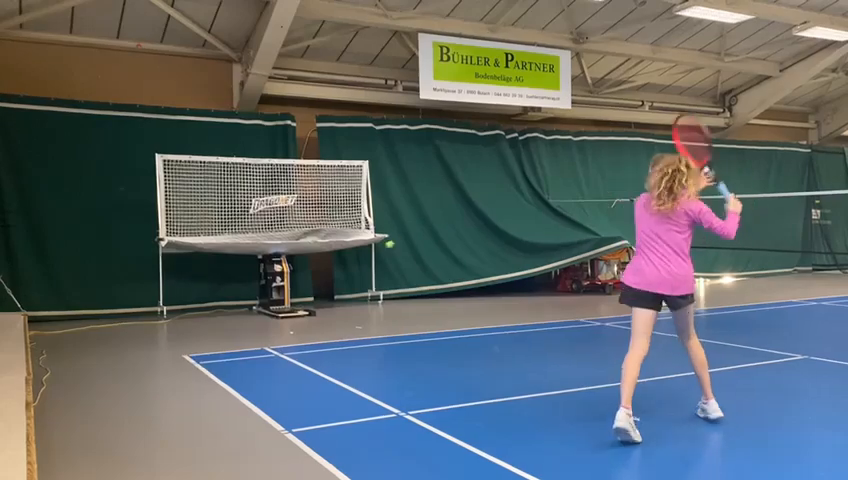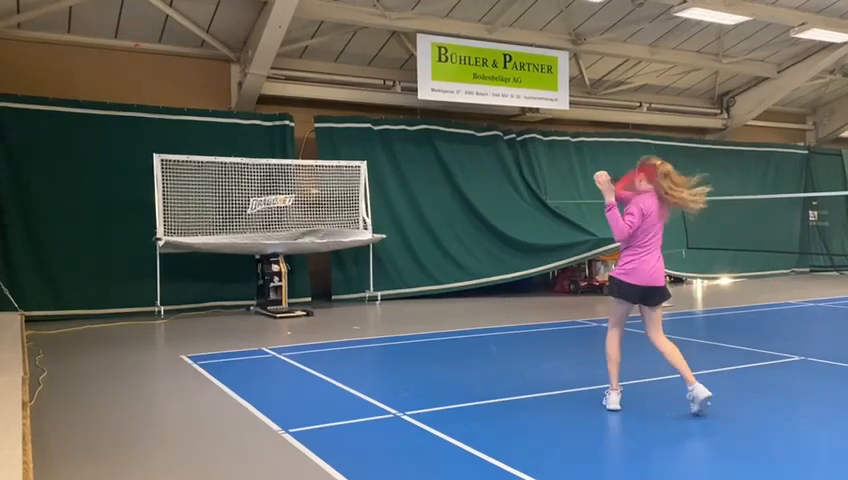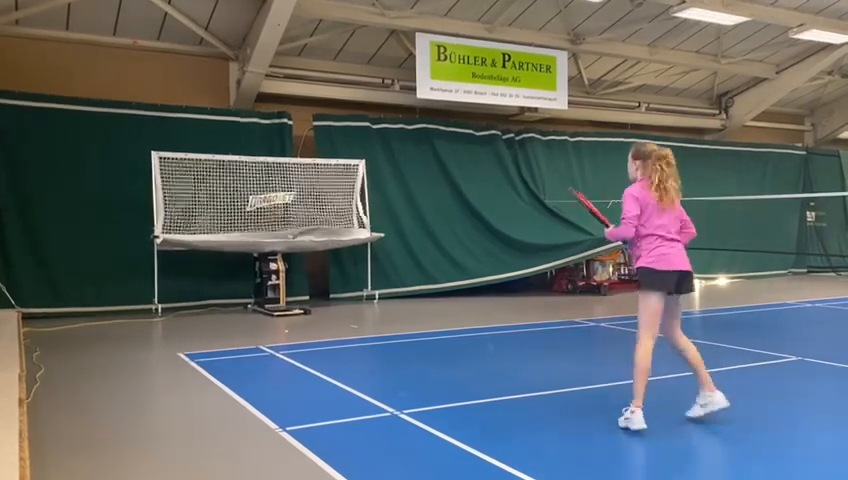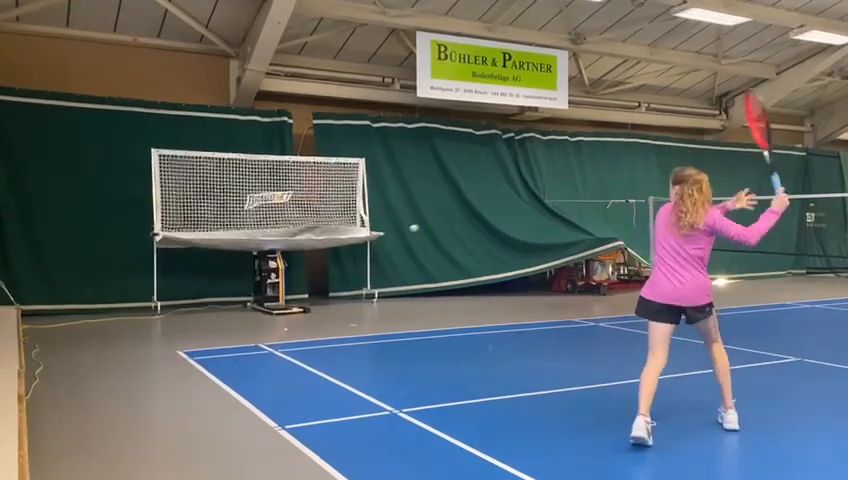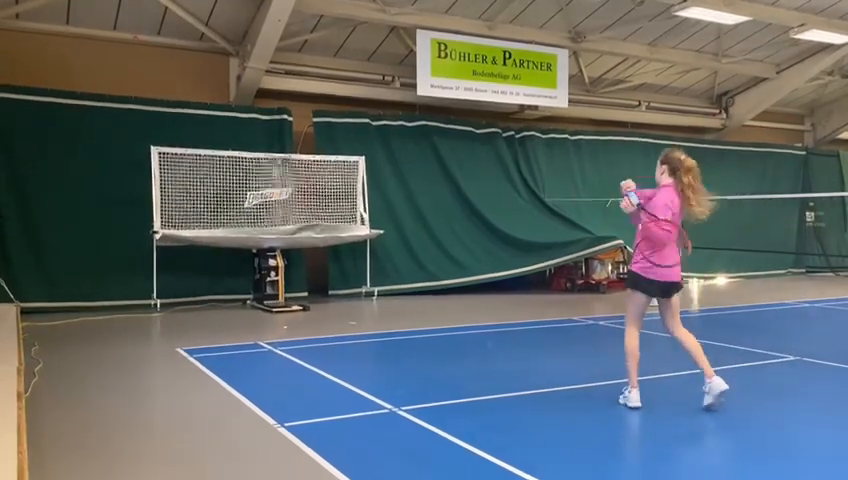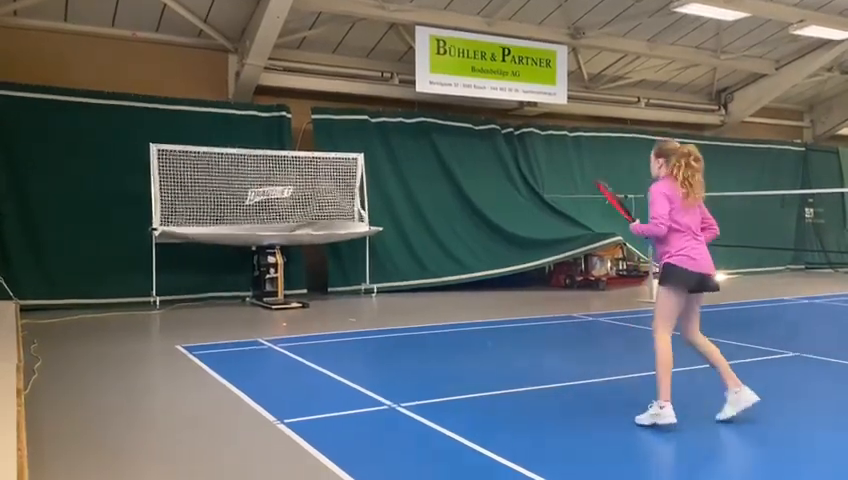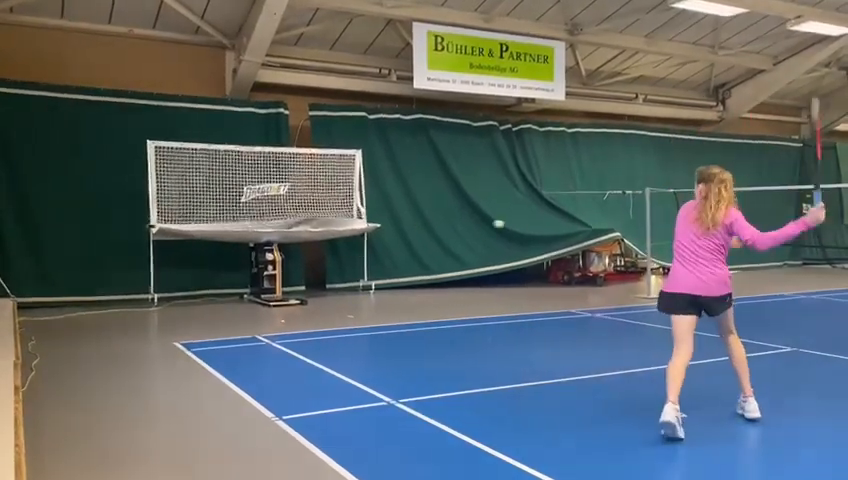
dt=0.7s
person 1, frame 1
left shoulder: (642, 202)
right shoulder: (691, 205)
right elbow: (727, 232)
right wrist: (733, 211)
left hip: (641, 282)
right hip: (678, 283)
left knee: (638, 350)
right knee: (689, 338)
left ankle: (625, 413)
right ankle: (709, 401)
person 1, frame 2
left shoulder: (640, 203)
right shoulder: (657, 200)
left elbow: (621, 234)
right elbow: (624, 195)
left wrist: (609, 202)
right wrist: (608, 185)
left hip: (629, 275)
right hip: (654, 277)
left knee: (615, 331)
right knee: (657, 337)
left ankle: (614, 393)
right ankle: (694, 386)
person 1, frame 3
left shoulder: (633, 192)
right shoulder: (667, 193)
left elbow: (628, 230)
right elbow: (689, 231)
left wrist: (610, 233)
left hip: (654, 267)
right hip: (680, 266)
left knee: (646, 338)
right knee: (674, 334)
left ankle: (635, 410)
right ankle: (709, 393)
person 1, frame 4
left shoulder: (663, 213)
right shoulder: (709, 216)
right elbow: (748, 238)
left wrist: (728, 206)
right wrist: (775, 209)
left hip: (659, 294)
right hip: (695, 294)
left knee: (655, 360)
right knee: (714, 344)
left ankle: (642, 419)
right ankle: (728, 410)
person 1, frame 5
left shoulder: (666, 197)
right shoulder: (664, 193)
left elbow: (663, 238)
right elbow: (637, 203)
left wrist: (638, 214)
right wrist: (630, 191)
left hip: (647, 271)
right hip: (669, 273)
left knee: (632, 327)
right knee: (675, 327)
left ankle: (633, 391)
right ankle: (711, 379)
person 1, frame 6
left shoulder: (659, 188)
right shoulder: (690, 191)
left elbow: (659, 227)
right elbow: (711, 229)
left wrist: (636, 227)
left hip: (679, 265)
right hip: (700, 266)
left knee: (661, 333)
right knee: (692, 334)
left ankle: (663, 407)
right ankle: (738, 391)
person 1, frame 7
left shoulder: (685, 210)
right shoulder: (729, 214)
right elbow: (762, 243)
right wrist: (806, 221)
left hip: (680, 287)
right hip: (716, 287)
left knee: (682, 351)
right knee: (730, 337)
left ankle: (671, 407)
right ankle: (749, 400)
